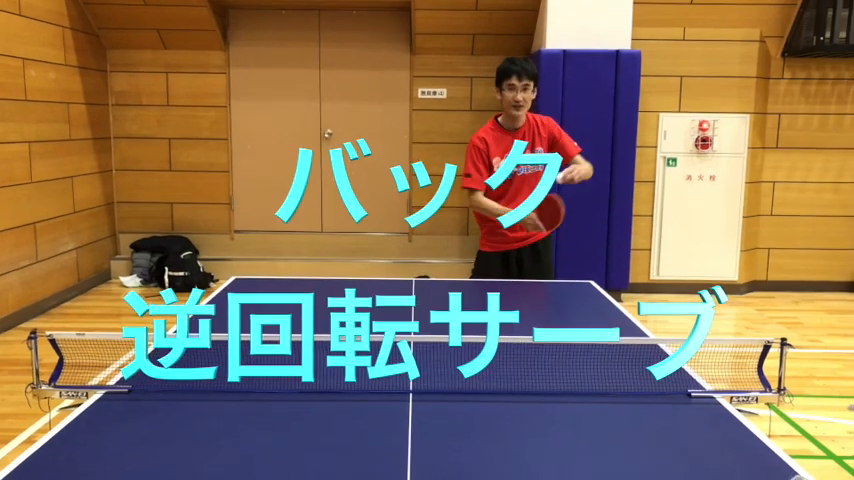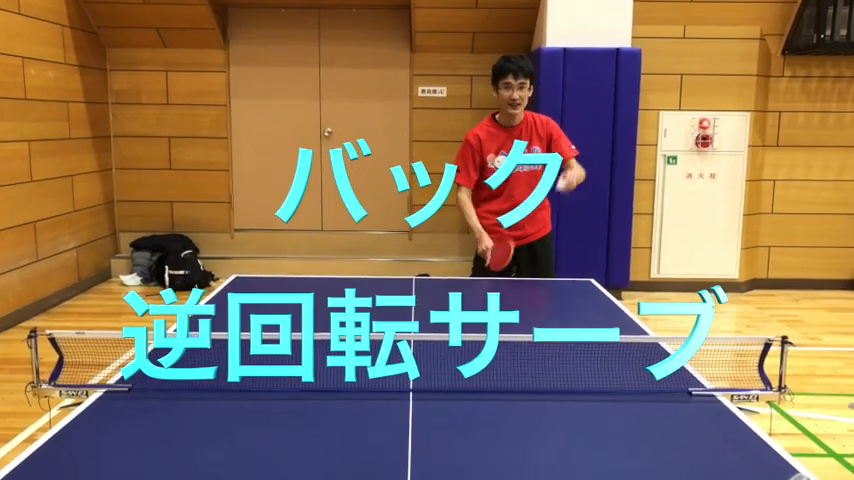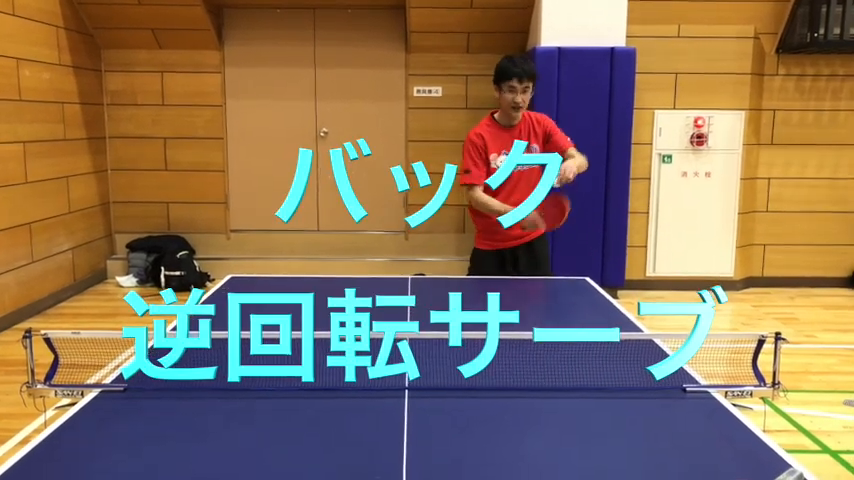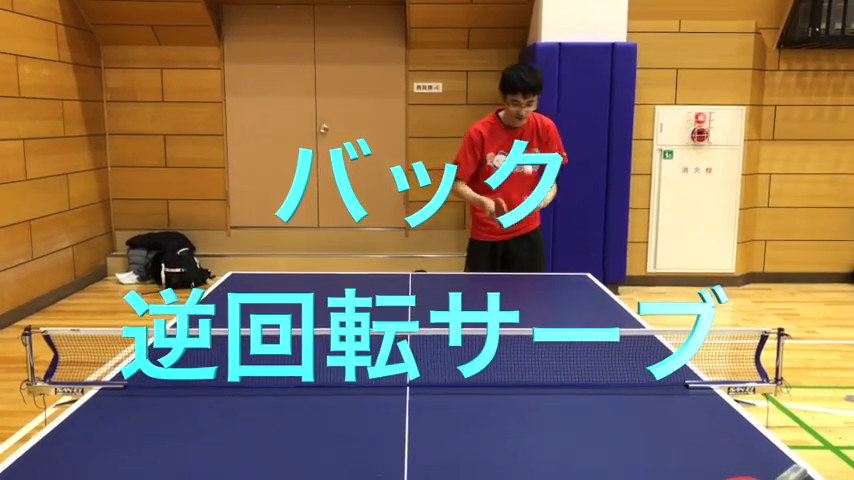
dt=1s
person 1, frame 1
left shoulder: (545, 127)
right shoulder: (482, 141)
left elbow: (586, 168)
right elbow: (476, 199)
left wrist: (577, 171)
left hip: (537, 240)
right hip: (496, 243)
person 1, frame 2
left shoulder: (545, 127)
right shoulder: (477, 138)
left elbow: (576, 169)
right elbow: (463, 193)
left wrist: (574, 175)
right wrist: (481, 234)
left hip: (537, 236)
right hip: (494, 240)
person 1, frame 3
left shoulder: (540, 125)
right shoulder: (478, 137)
left elbow: (581, 161)
right elbow: (474, 195)
left wrist: (572, 164)
left hip: (533, 237)
right hip: (491, 241)
person 1, frame 4
left shoulder: (546, 129)
right shoulder: (480, 132)
right elbow: (458, 183)
left wrist: (544, 199)
right wrist: (482, 201)
left hip: (527, 231)
right hip: (485, 233)
